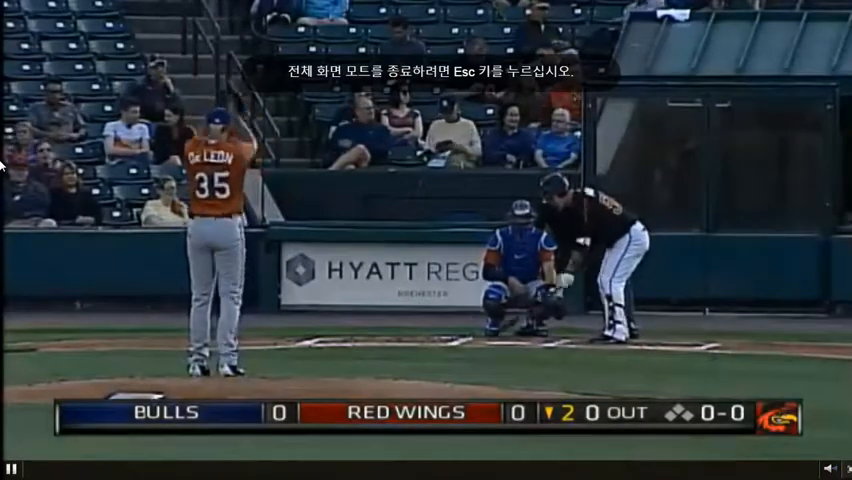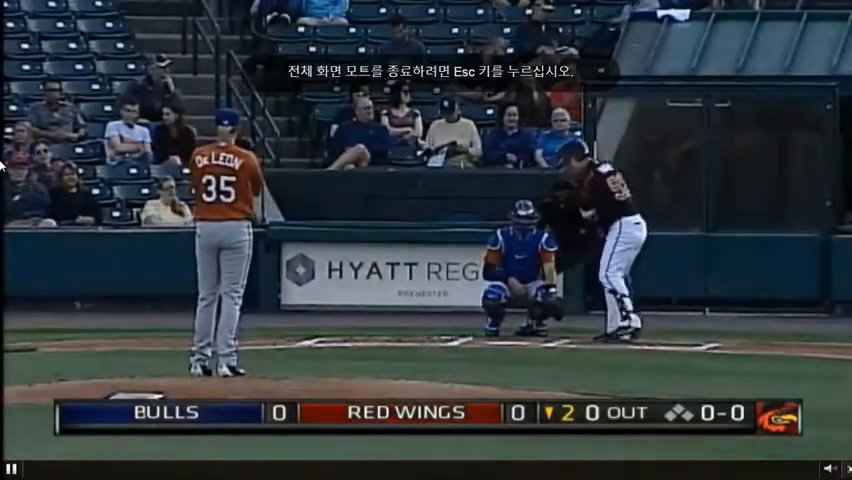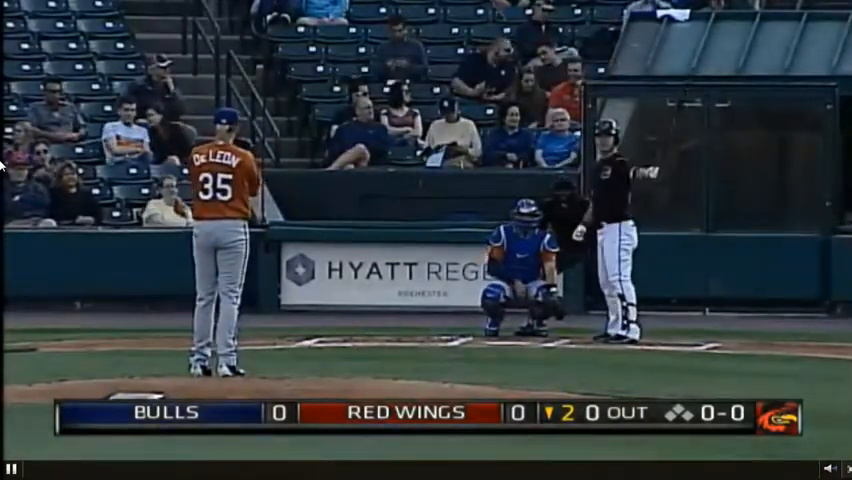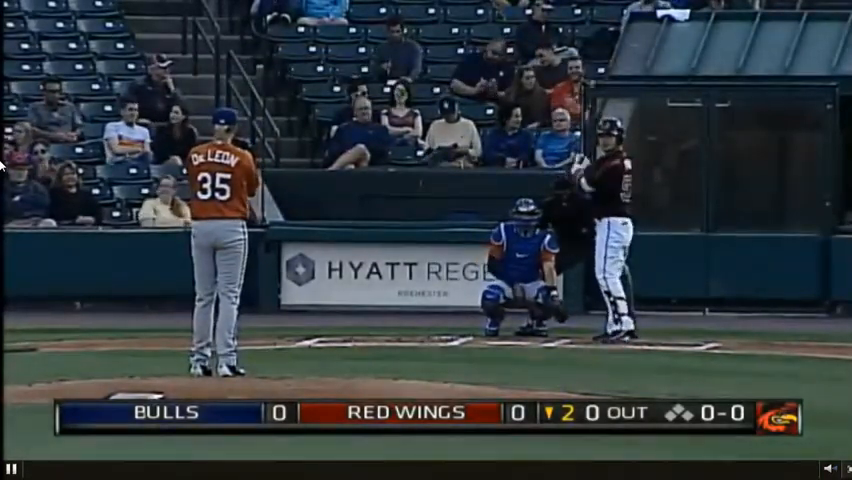
dt=1s
person 1, frame 1
left shoulder: (191, 150)
right shoulder: (236, 151)
right elbow: (253, 145)
left wrist: (211, 133)
left hip: (198, 227)
right hip: (228, 228)
left knee: (200, 297)
right knee: (231, 296)
left ankle: (197, 360)
right ankle: (227, 360)
person 1, frame 2
left shoulder: (198, 156)
right shoulder: (246, 158)
right elbow: (257, 190)
left hip: (205, 228)
right hip: (236, 229)
left knee: (206, 296)
right knee: (231, 296)
left ankle: (199, 359)
right ankle: (226, 360)
person 1, frame 3
left shoulder: (196, 155)
right shoulder: (244, 158)
right elbow: (254, 190)
left hip: (202, 227)
right hip: (232, 228)
left knee: (204, 295)
right knee: (229, 295)
left ankle: (199, 359)
right ankle: (226, 360)
person 1, frame 4
left shoulder: (194, 155)
right shoulder: (242, 158)
right elbow: (252, 189)
left hip: (201, 227)
right hip: (231, 228)
left knee: (203, 296)
right knee: (229, 295)
left ankle: (199, 359)
right ankle: (226, 360)
person 2, frame 1
left shoulder: (583, 204)
right shoulder: (579, 198)
left elbow: (582, 245)
left wrist: (569, 271)
left hip: (631, 237)
right hip: (622, 237)
left knee: (611, 281)
right knee: (604, 281)
left ankle: (616, 332)
right ankle: (624, 327)
person 2, frame 2
left shoulder: (589, 178)
right shoulder: (607, 168)
left elbow: (588, 214)
left wrist: (597, 216)
left hip: (623, 227)
right hip: (636, 225)
left knee: (608, 274)
right knee: (612, 276)
left ankle: (628, 321)
right ankle: (614, 328)
person 2, frame 3
left shoulder: (618, 163)
right shoulder: (598, 166)
left elbow: (633, 172)
left wrist: (646, 172)
right wrist: (584, 224)
left hip: (619, 228)
right hip: (604, 229)
left knee: (620, 278)
right knee: (607, 281)
left ankle: (630, 329)
right ankle: (615, 328)
person 2, frame 4
left shoulder: (611, 162)
right shoulder: (622, 160)
left elbow: (588, 185)
right elbow: (595, 177)
left wrist: (577, 172)
right wrist: (585, 170)
left hip: (611, 224)
right hip: (619, 223)
left knee: (606, 275)
right knee: (611, 275)
left ankle: (624, 322)
right ankle: (614, 327)
person 3, frame 1
left shoulder: (542, 238)
right shoulder: (500, 236)
left elbow: (548, 266)
right elbow: (487, 271)
left wrist: (551, 290)
right wrist: (509, 279)
left hip: (532, 285)
right hip: (507, 284)
left knee: (550, 300)
right knee: (491, 298)
left ankle: (535, 322)
right ankle: (494, 323)
person 3, frame 2
left shoulder: (543, 238)
right shoulder: (500, 237)
left elbow: (549, 267)
right elbow: (487, 271)
left wrist: (552, 290)
right wrist: (509, 280)
left hip: (532, 285)
right hip: (507, 284)
left knee: (550, 300)
right knee: (491, 297)
left ankle: (535, 323)
right ankle: (493, 323)
person 3, frame 3
left shoulder: (544, 239)
right shoulder: (503, 234)
left elbow: (550, 267)
right elbow: (493, 267)
left wrist: (553, 291)
right wrist: (514, 282)
left hip: (532, 285)
right hip: (508, 284)
left knee: (550, 299)
right knee: (490, 296)
left ankle: (535, 323)
right ankle: (494, 323)
person 3, frame 4
left shoulder: (544, 239)
right shoulder: (503, 232)
left elbow: (549, 267)
right elbow: (492, 265)
left wrist: (554, 293)
right wrist: (512, 283)
left hip: (532, 284)
right hip: (507, 283)
left knee: (549, 300)
right knee: (489, 298)
left ankle: (536, 323)
right ankle: (494, 323)
